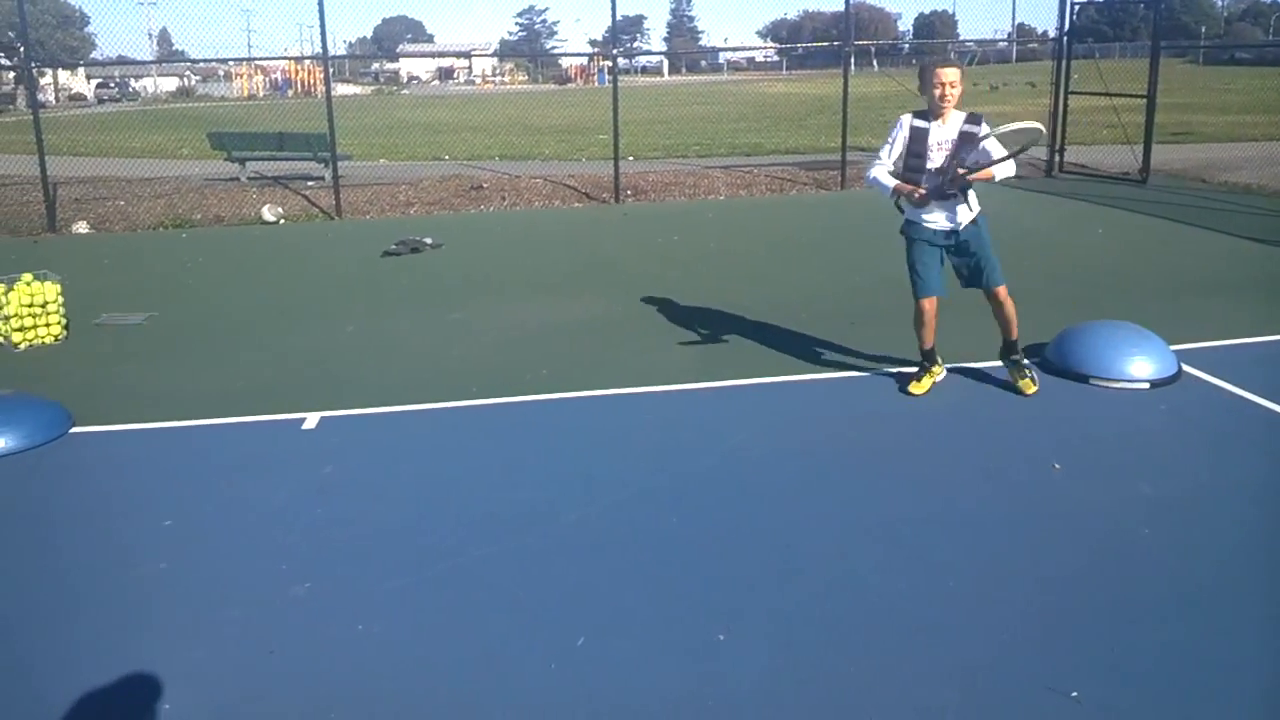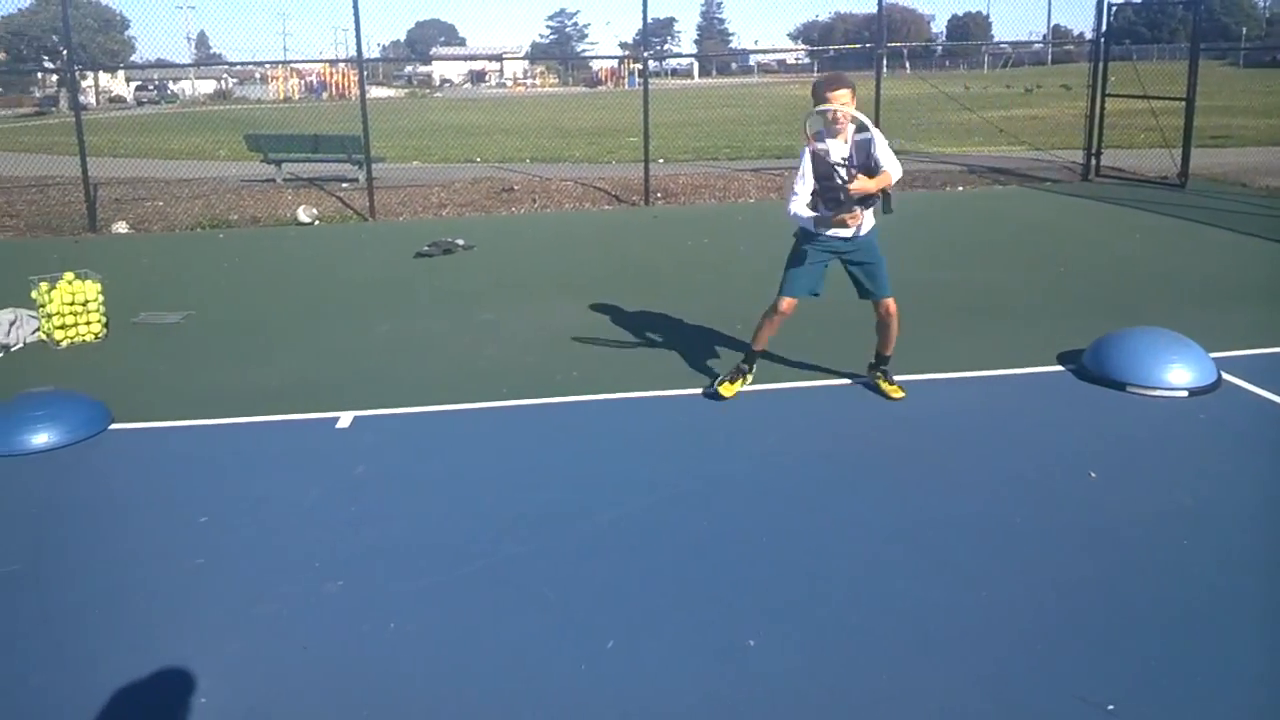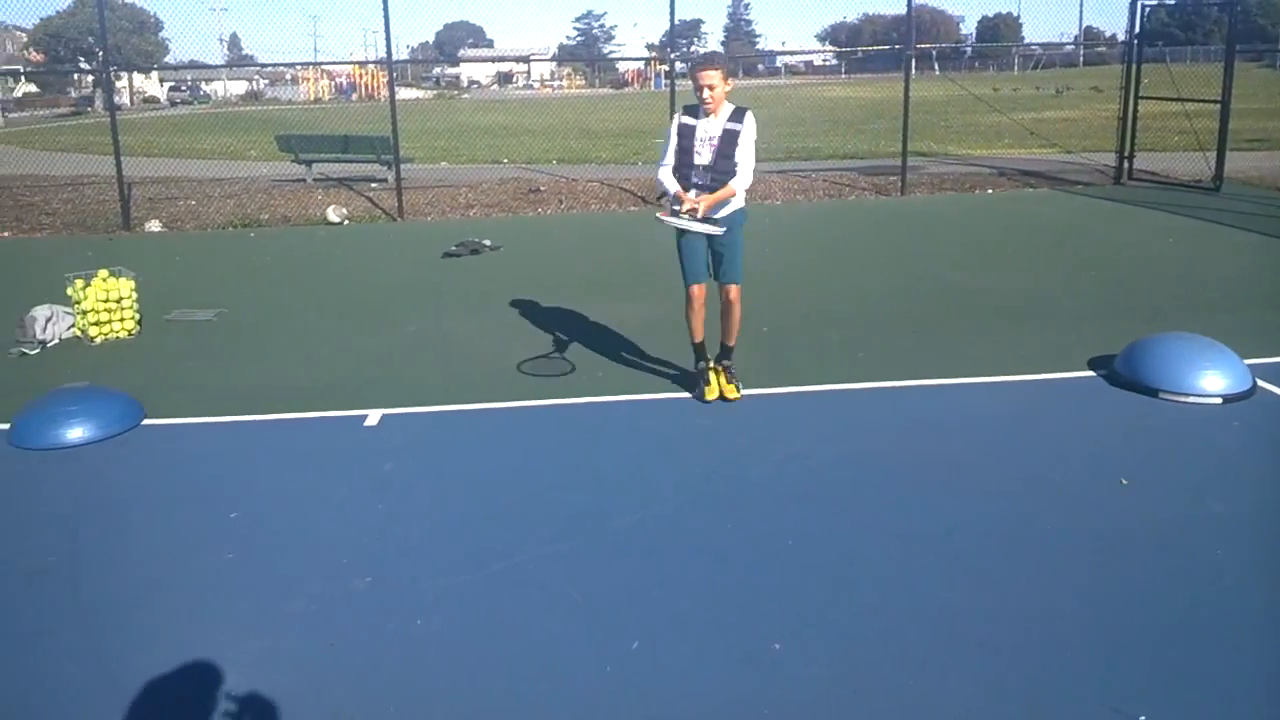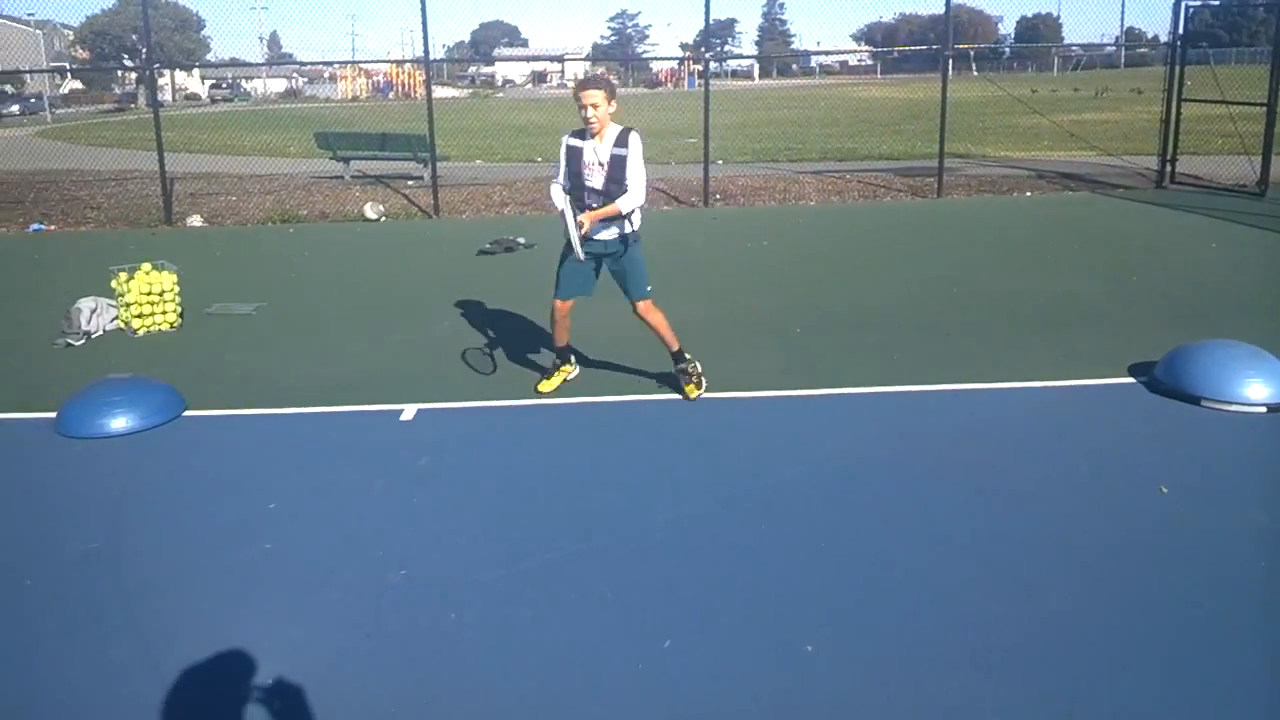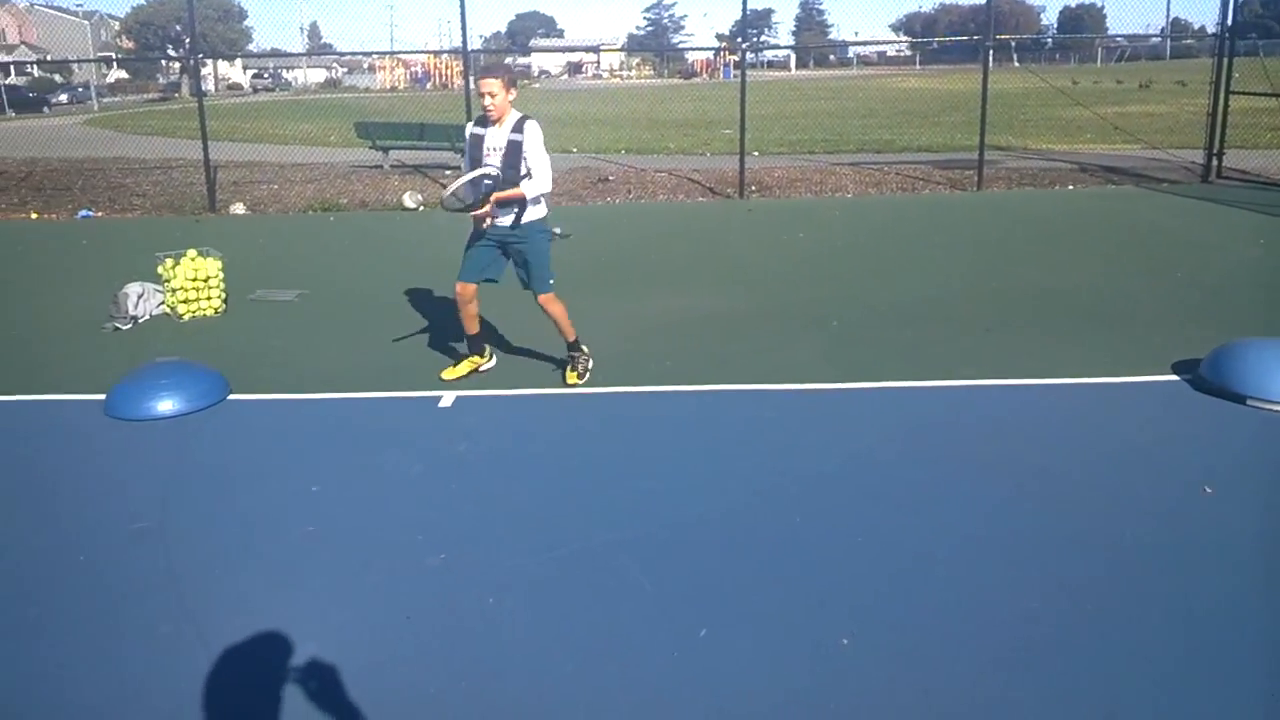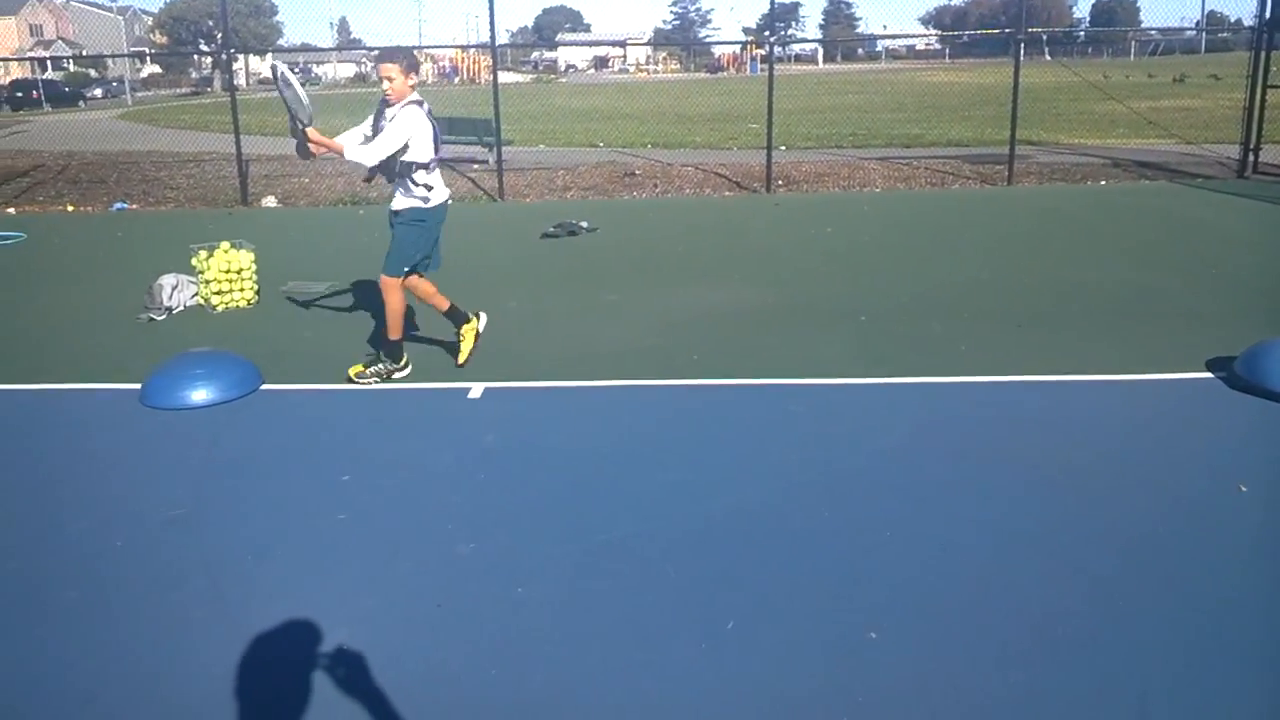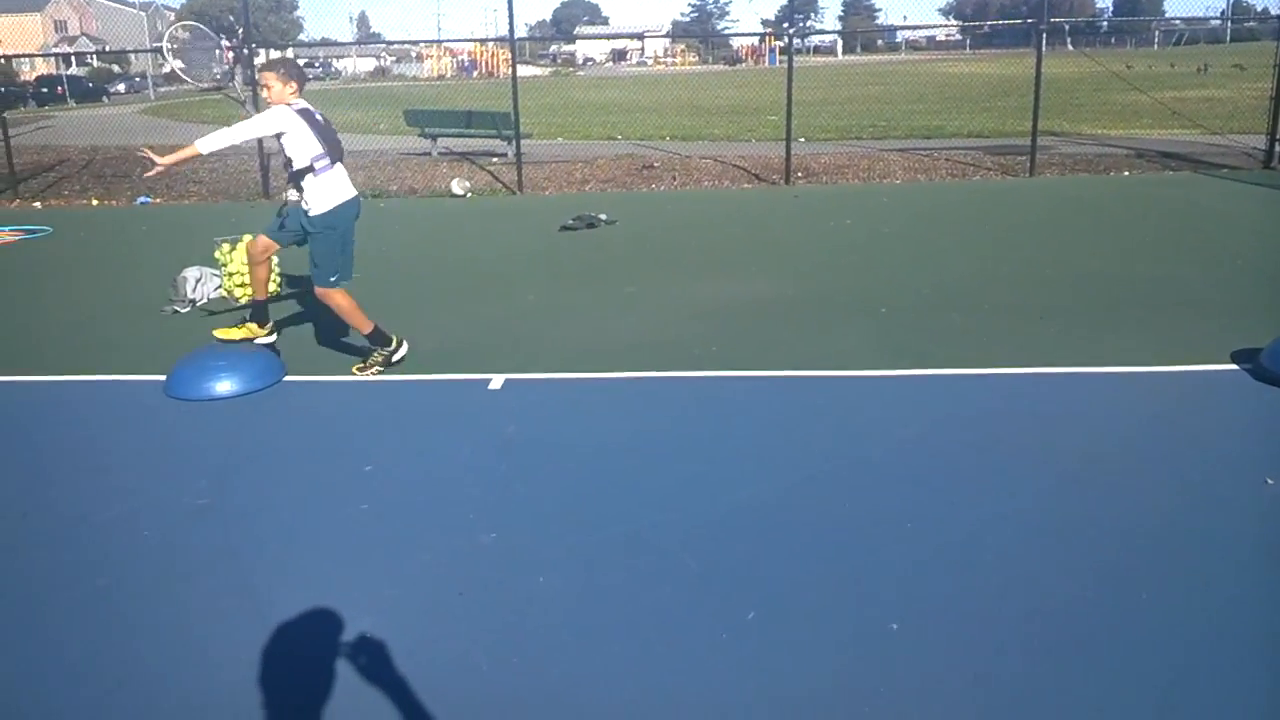
dt=0.3s
person 1, frame 1
left shoulder: (974, 125)
right shoulder: (909, 124)
left elbow: (1008, 165)
right elbow: (877, 169)
left wrist: (972, 175)
right wrist: (901, 190)
left hip: (965, 224)
right hip: (922, 227)
left knee: (999, 295)
right knee: (926, 306)
left ankle: (1013, 357)
right ankle: (930, 365)
person 1, frame 2
left shoulder: (868, 134)
right shoulder: (813, 147)
left elbow: (893, 169)
right elbow: (799, 208)
left wrist: (871, 185)
right wrist: (832, 218)
left hip: (860, 236)
right hip: (820, 235)
left knee: (888, 308)
right knee: (784, 306)
left ankle: (881, 368)
right ankle: (746, 366)
person 1, frame 3
left shoulder: (743, 119)
right shoulder: (683, 119)
left elbow: (744, 175)
right elbow: (666, 168)
left wrist: (709, 200)
right wrist: (680, 196)
left hip: (728, 216)
right hip: (688, 216)
left knee: (731, 293)
right knee: (695, 292)
left ankle: (726, 361)
right ankle: (702, 362)
person 1, frame 4
left shoulder: (630, 142)
right shoulder: (571, 142)
left elbow: (636, 195)
right elbow: (558, 186)
left wrist: (596, 216)
right wrist: (571, 215)
left hip: (621, 236)
right hip: (584, 237)
left knee: (644, 308)
right knee: (560, 306)
left ankle: (685, 363)
right ankle: (564, 363)
person 1, frame 5
left shoulder: (527, 129)
right shoulder: (474, 129)
left elbow: (542, 183)
left wrist: (498, 197)
right wrist: (475, 204)
left hip: (527, 225)
right hip: (489, 225)
left knee: (543, 297)
right knee: (464, 291)
left ankle: (577, 353)
right ankle: (478, 353)
person 1, frame 6
left shoulder: (410, 114)
right shoulder: (387, 107)
left elbow: (370, 156)
right elbow: (360, 134)
left wrist: (323, 143)
right wrist: (323, 143)
left hip: (421, 209)
right hip: (407, 206)
left knee: (389, 281)
right knee: (409, 279)
left ankle: (393, 360)
right ankle: (466, 323)
person 1, frame 7
left shoulder: (282, 115)
right shoulder: (302, 112)
left elbow: (227, 136)
left wrist: (168, 161)
left hip: (331, 209)
right hip: (314, 205)
left knee: (326, 289)
right knee: (258, 249)
left ankle: (386, 345)
right ankle: (259, 324)
